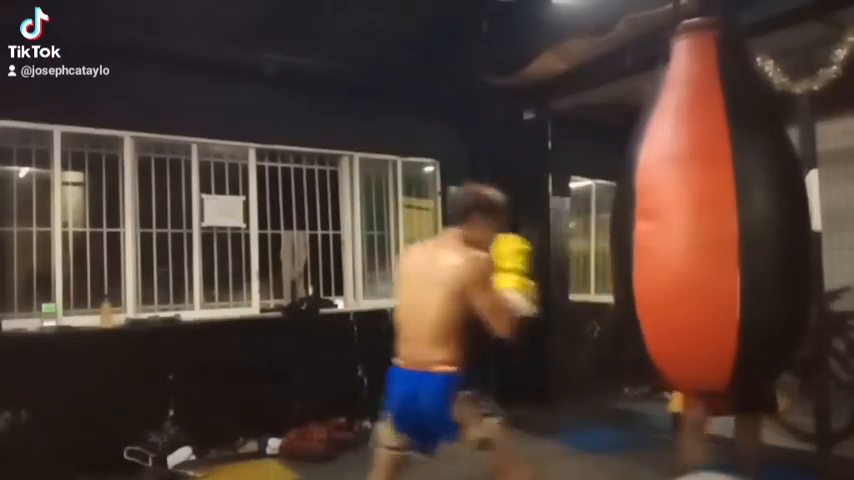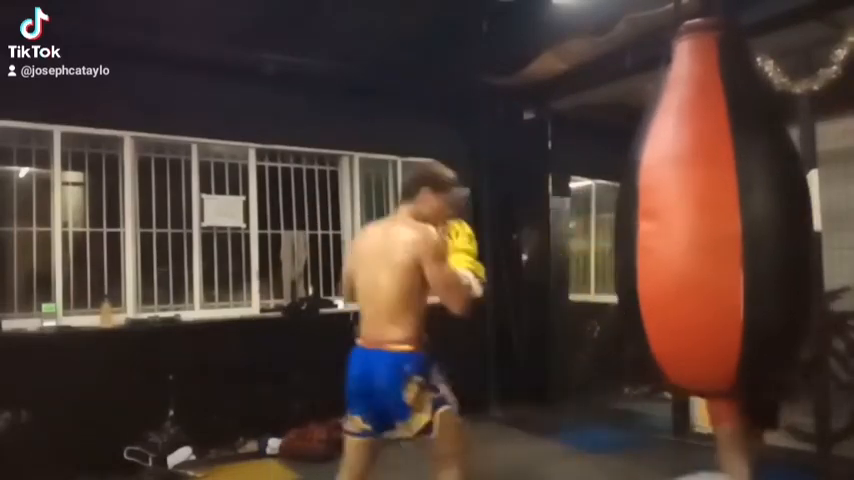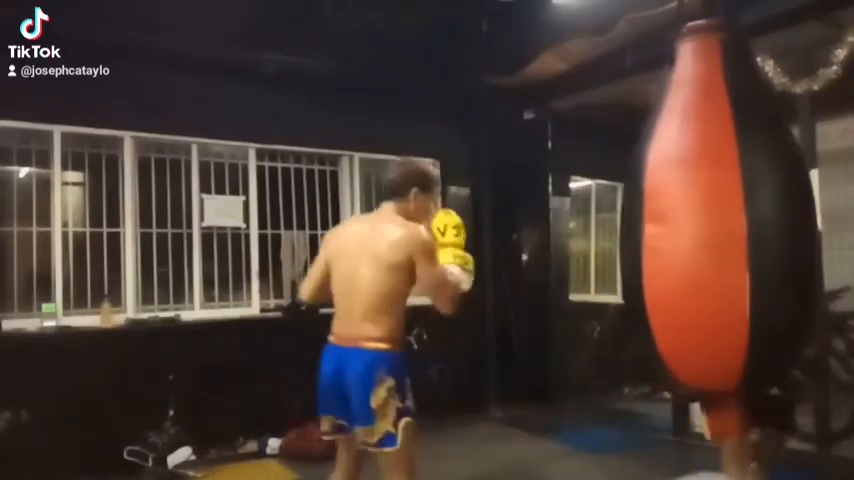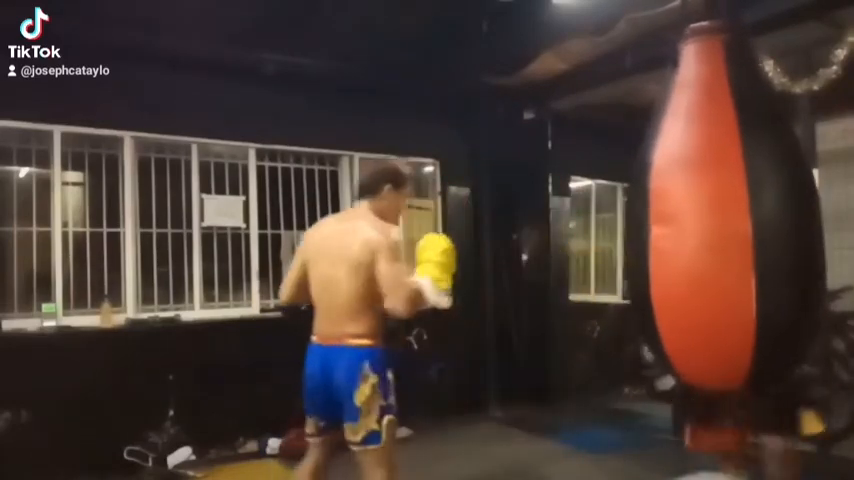
dt=0.2s
person 1, frame 1
left shoulder: (411, 254)
right shoulder: (471, 262)
right elbow: (504, 326)
right wrist: (514, 293)
left hip: (401, 380)
right hip: (444, 386)
person 1, frame 2
left shoulder: (365, 236)
right shoulder: (424, 237)
right elbow: (458, 303)
right wrist: (463, 264)
left hip: (362, 360)
right hip: (403, 363)
person 1, frame 3
left shoulder: (341, 231)
right shoulder: (412, 235)
left elbow: (308, 293)
right elbow: (448, 302)
right wrist: (453, 260)
left hip: (334, 357)
right hip: (375, 361)
person 1, frame 4
left shoulder: (317, 231)
right shoulder: (383, 234)
left elbow: (288, 294)
right elbow: (401, 306)
right wrist: (430, 277)
left hip: (318, 356)
right hip: (359, 359)
